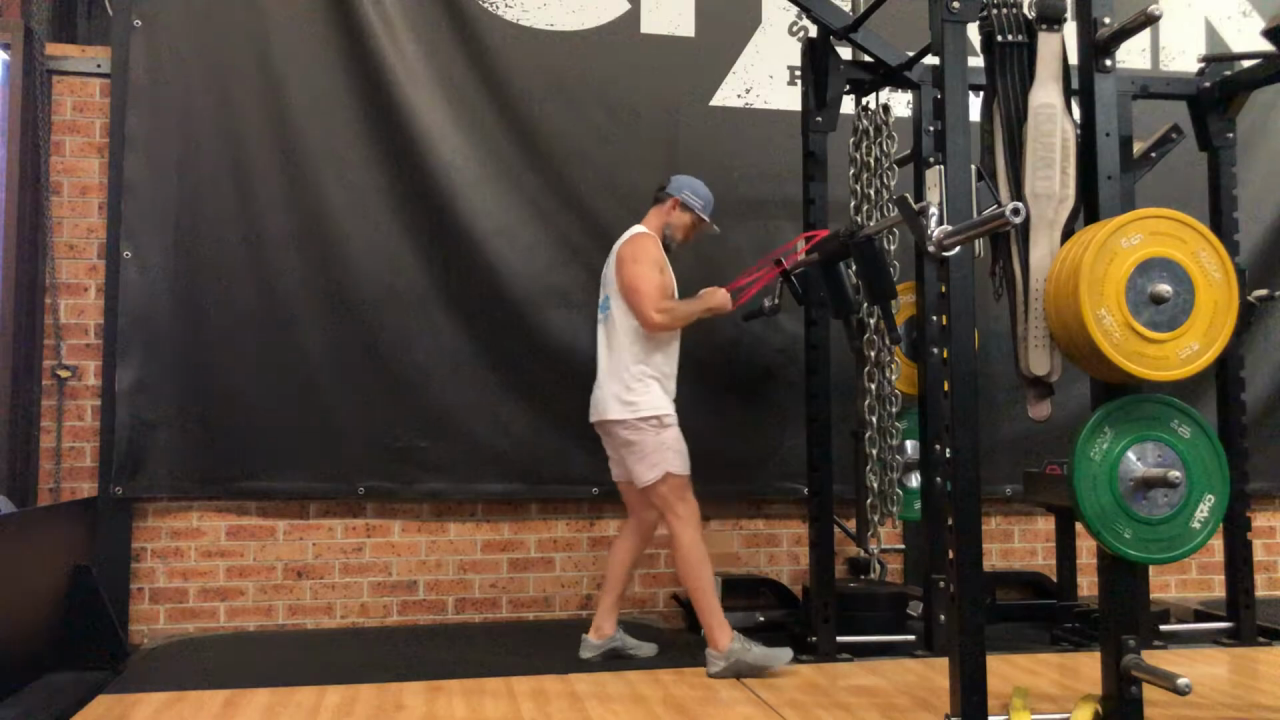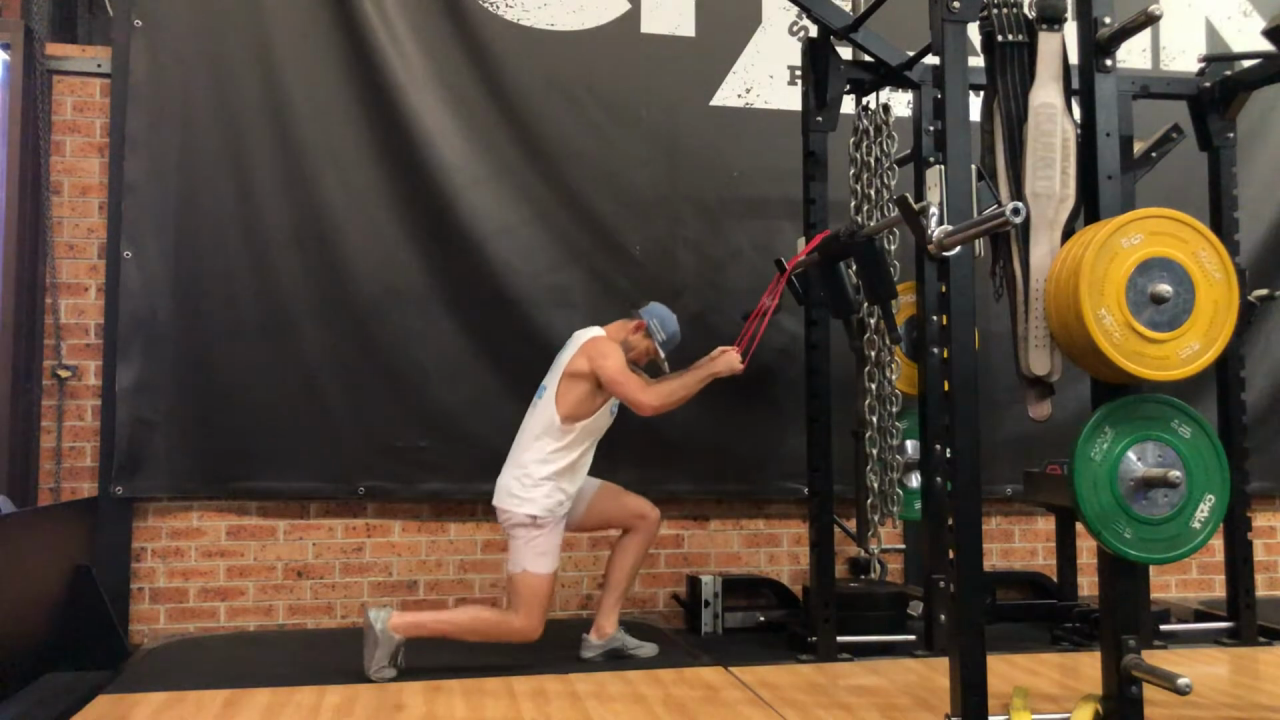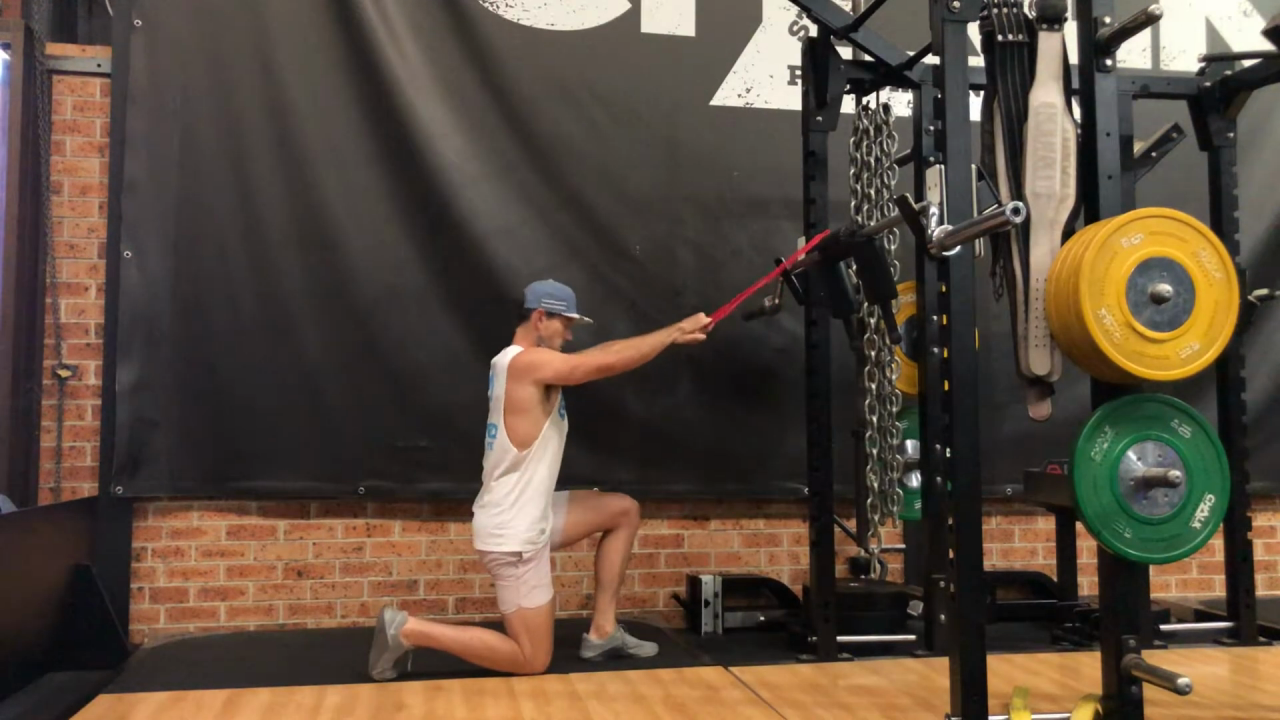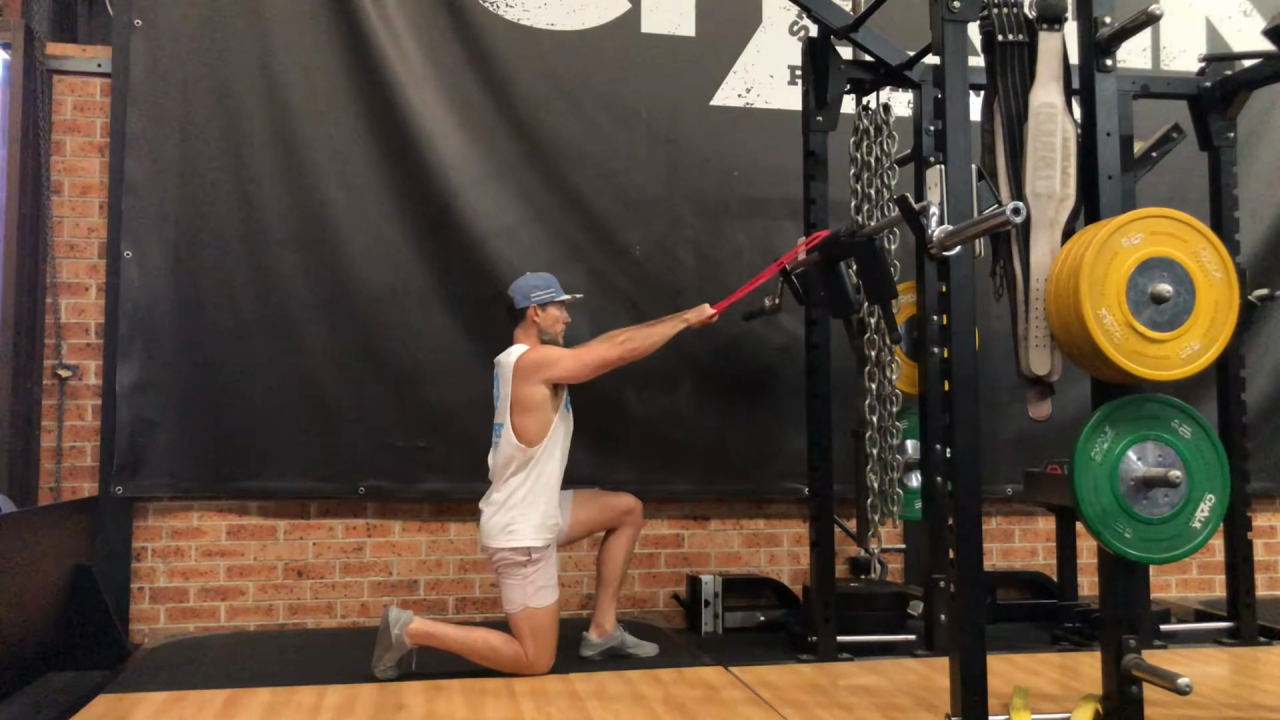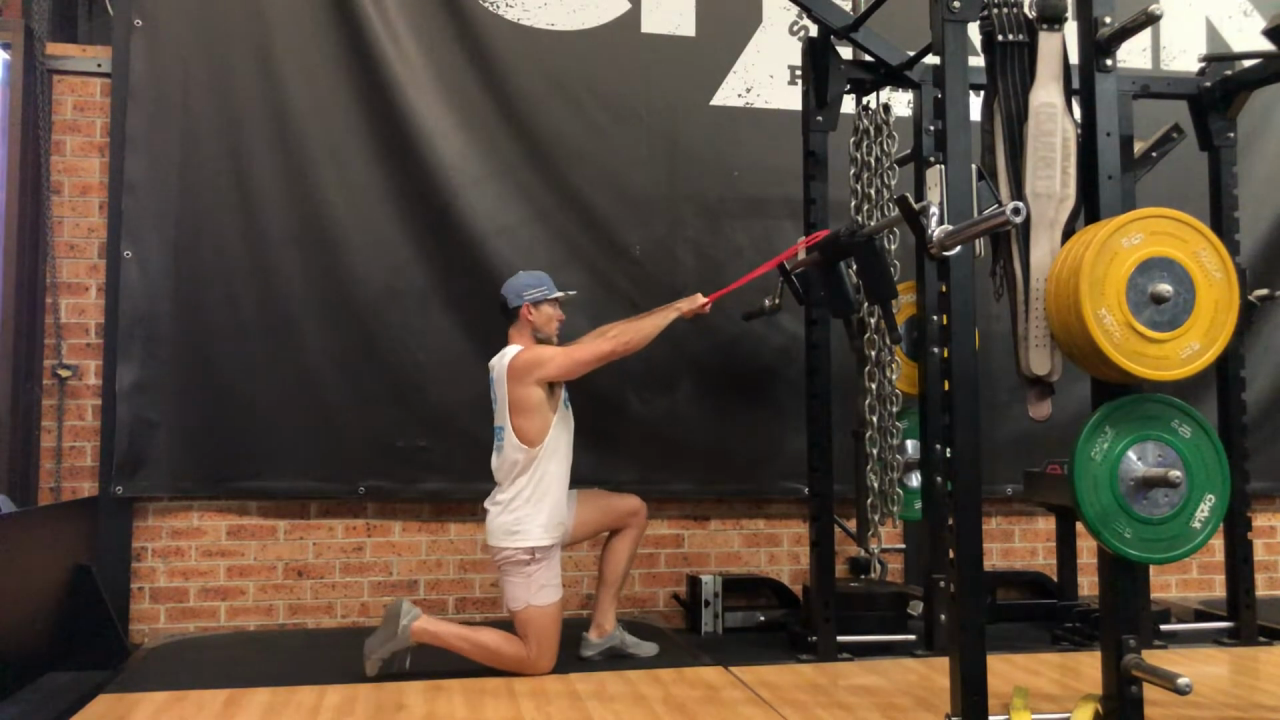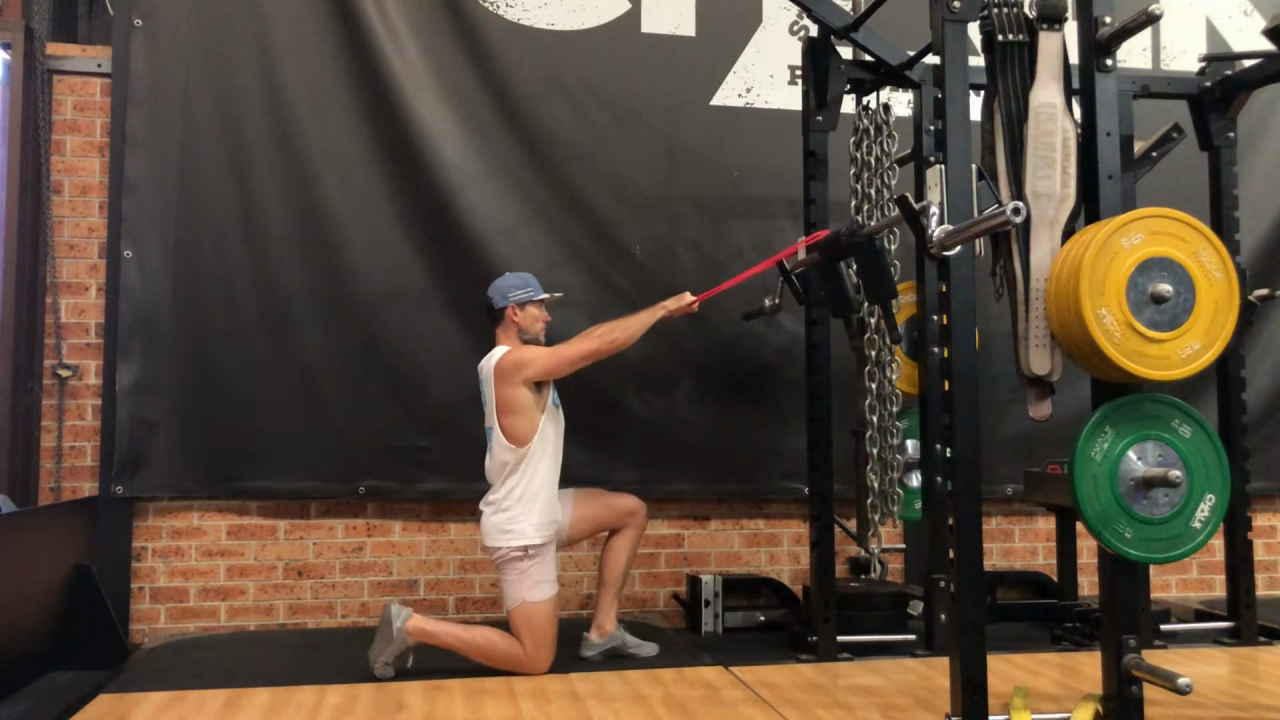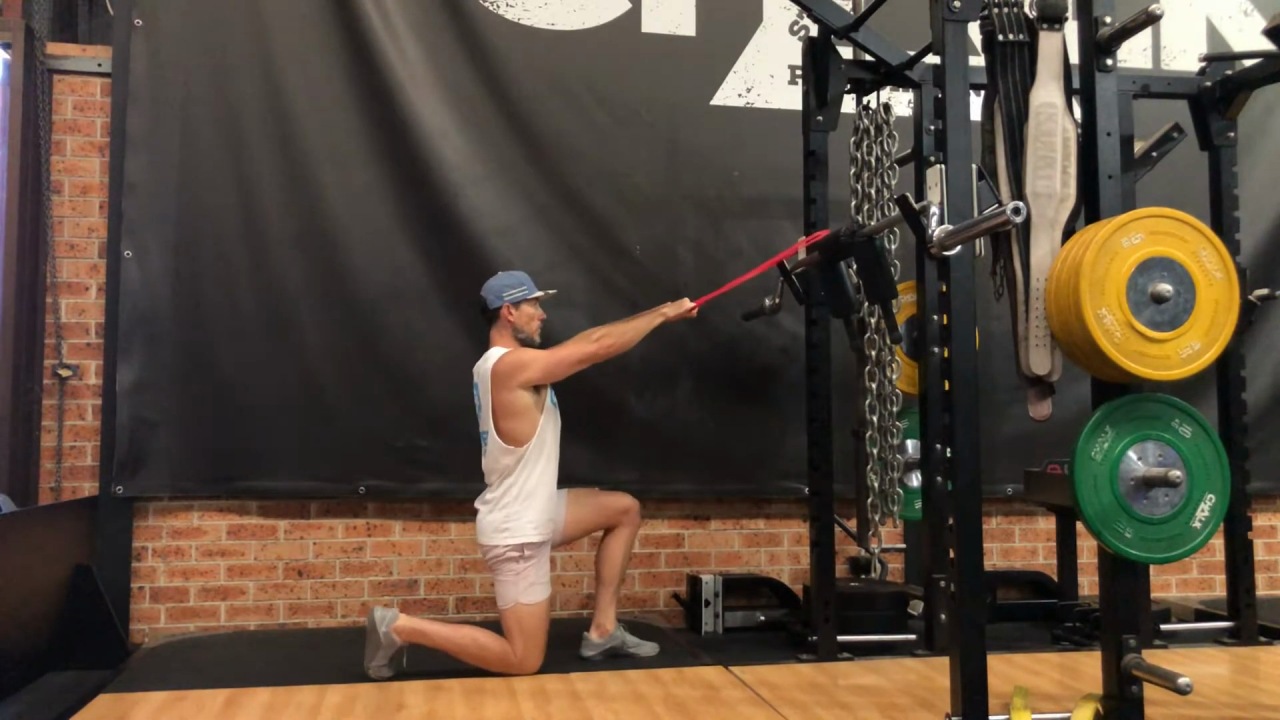
dt=0.7s
person 1, frame 1
left shoulder: (631, 249)
right shoulder: (641, 242)
right elbow: (656, 317)
left wrist: (705, 307)
right wrist: (707, 302)
left hip: (624, 405)
right hip: (637, 406)
left knee: (643, 518)
right knee: (684, 517)
left ankle: (602, 632)
right ankle: (725, 646)
person 1, frame 2
left shoulder: (598, 345)
right shoulder: (600, 347)
left elbow: (645, 391)
right elbow: (647, 402)
left wrist: (702, 366)
right wrist: (713, 372)
left hip: (558, 484)
right hip: (532, 496)
left knee: (646, 518)
right knee: (525, 623)
left ankle: (603, 632)
right ankle: (394, 625)
person 1, frame 3
left shoulder: (522, 364)
right shoulder: (526, 362)
left elbow: (602, 352)
right elbow: (612, 360)
left wrist: (672, 334)
right wrist: (677, 330)
left hip: (528, 516)
right hip: (513, 535)
left knee: (624, 511)
right knee: (532, 660)
left ankle: (602, 633)
right ankle: (406, 629)
person 1, frame 4
left shoulder: (524, 359)
right shoulder: (534, 362)
left elbow: (606, 341)
right elbow: (621, 351)
left wrist: (678, 318)
right wrist: (686, 320)
left hip: (533, 514)
right hip: (520, 532)
left knee: (628, 510)
right knee: (535, 662)
left ankle: (603, 631)
right ankle: (411, 629)
person 1, frame 5
left shoulder: (521, 360)
right shoulder: (528, 362)
left elbow: (600, 336)
right elbow: (617, 345)
left wrist: (671, 308)
right wrist: (679, 309)
left hip: (539, 514)
right hip: (525, 533)
left knee: (632, 512)
right knee: (537, 661)
left ankle: (602, 631)
right ankle: (416, 626)
person 1, frame 6
left shoulder: (512, 362)
right shoulder: (515, 363)
left elbow: (588, 338)
right elbow: (601, 344)
left wrist: (659, 312)
right wrist: (664, 308)
left hip: (537, 513)
right hip: (520, 532)
left knee: (631, 511)
right knee: (534, 661)
left ankle: (603, 632)
right ankle: (411, 626)
person 1, frame 7
left shoulder: (501, 363)
right shoulder: (512, 365)
left elbow: (582, 340)
right elbow: (598, 347)
left wrist: (655, 316)
right wrist: (663, 313)
left hip: (531, 513)
right hip: (516, 531)
left knee: (625, 510)
right knee: (524, 661)
left ankle: (603, 631)
right ankle: (399, 627)
